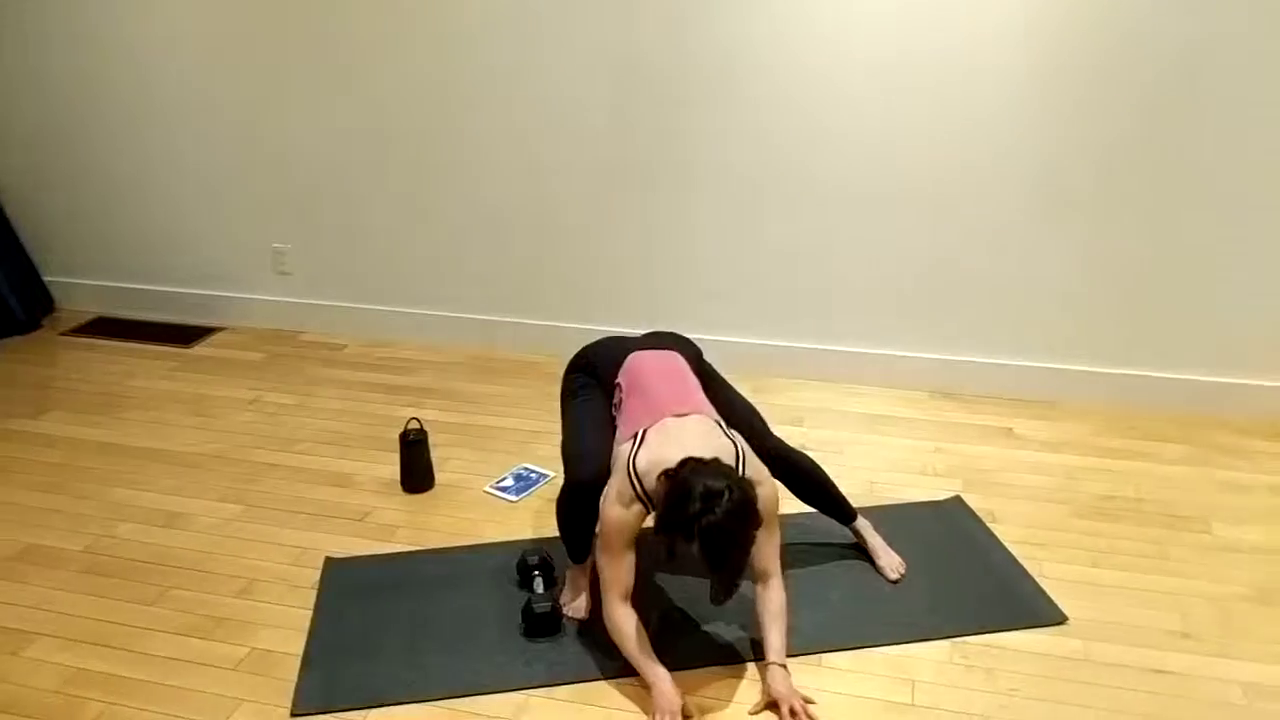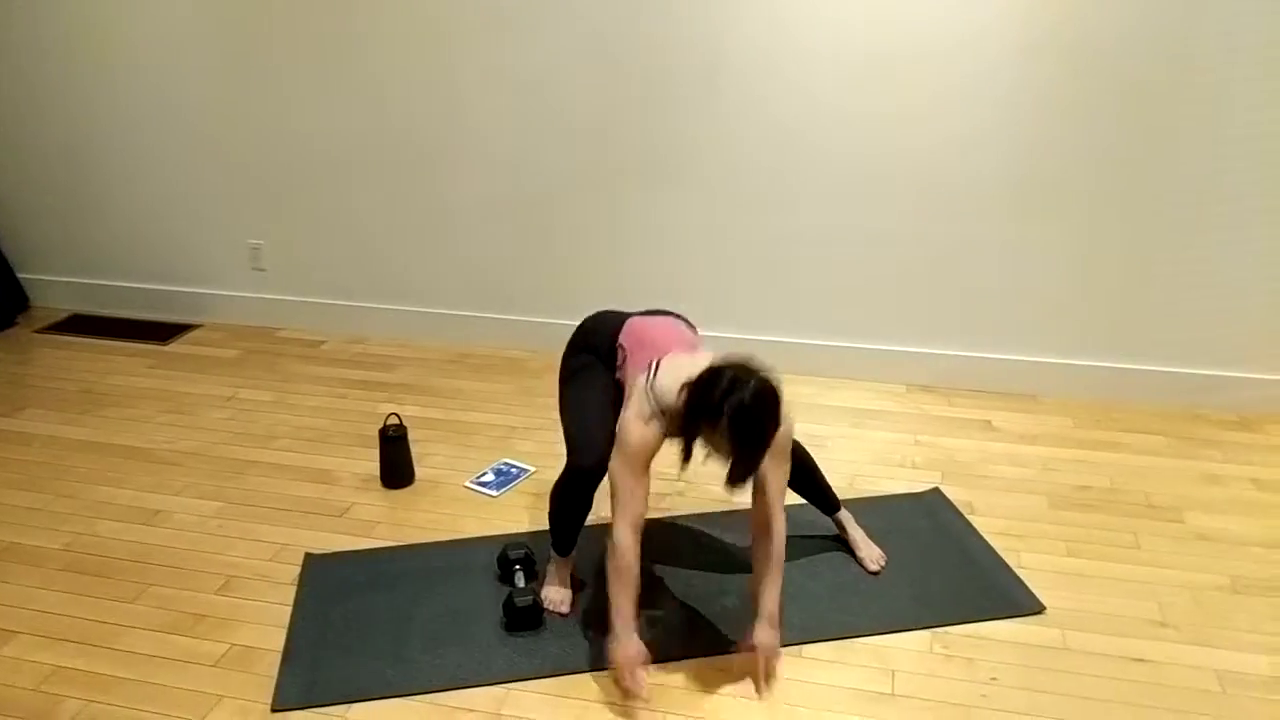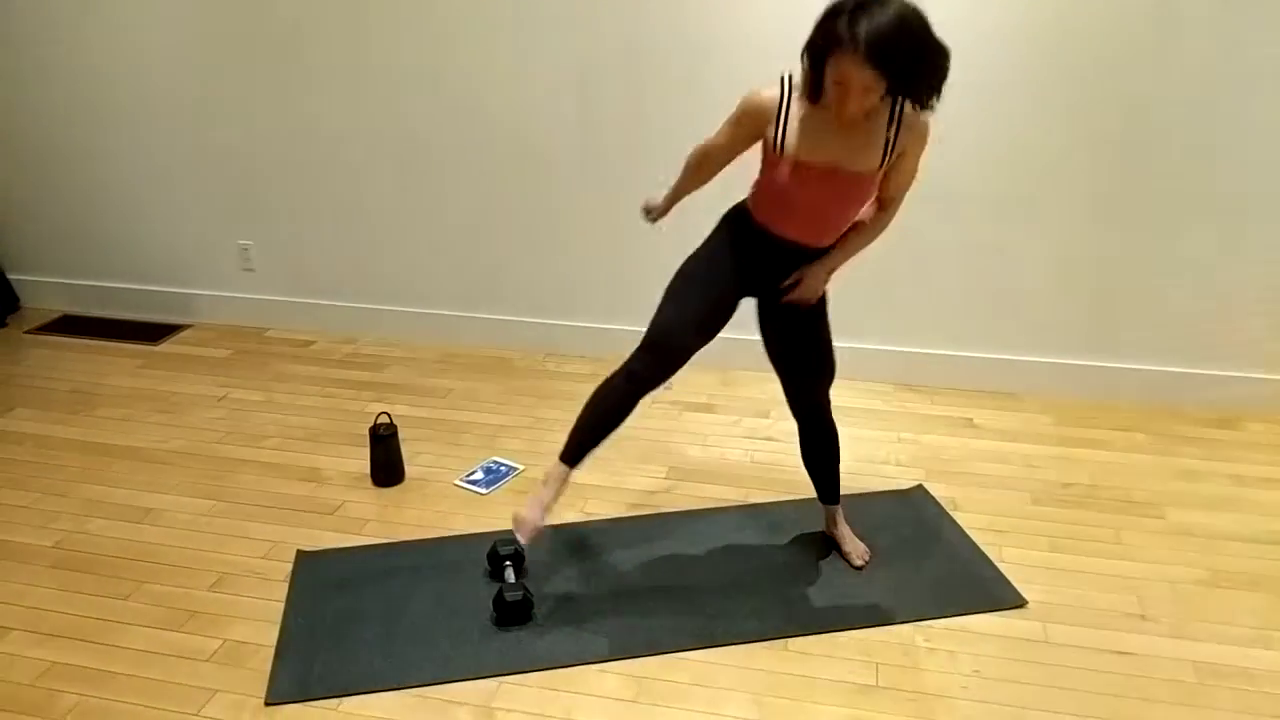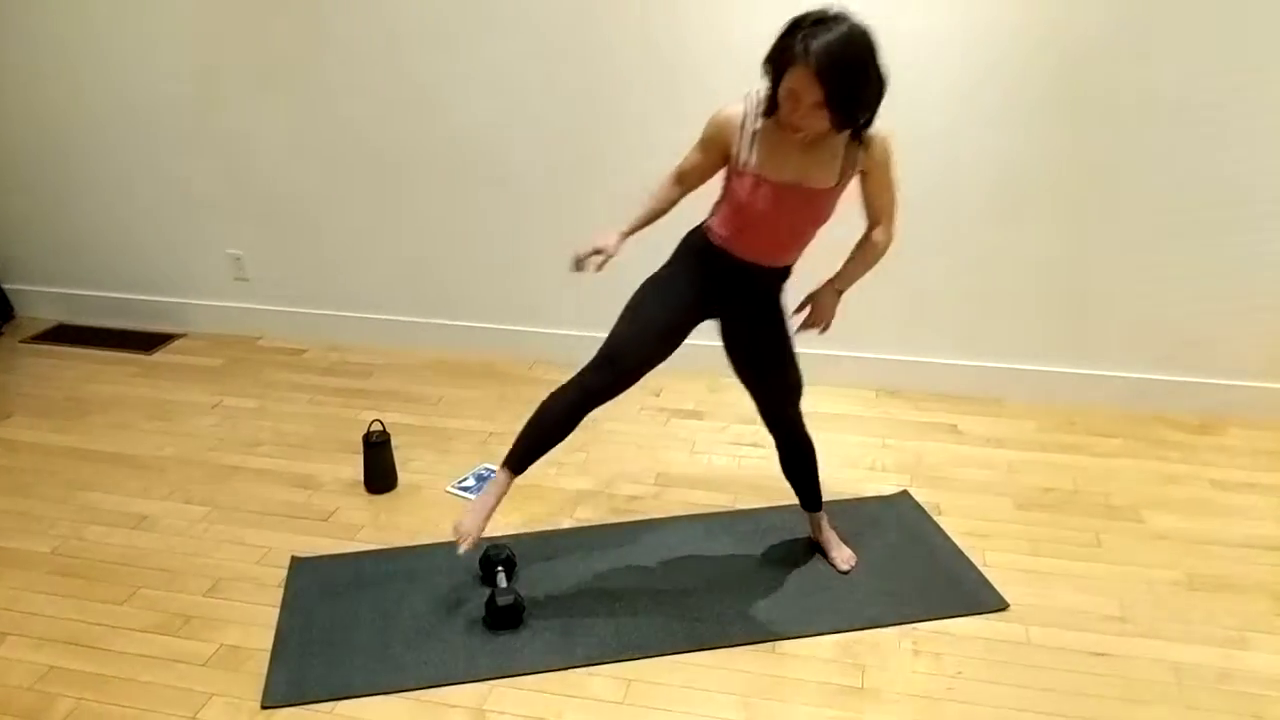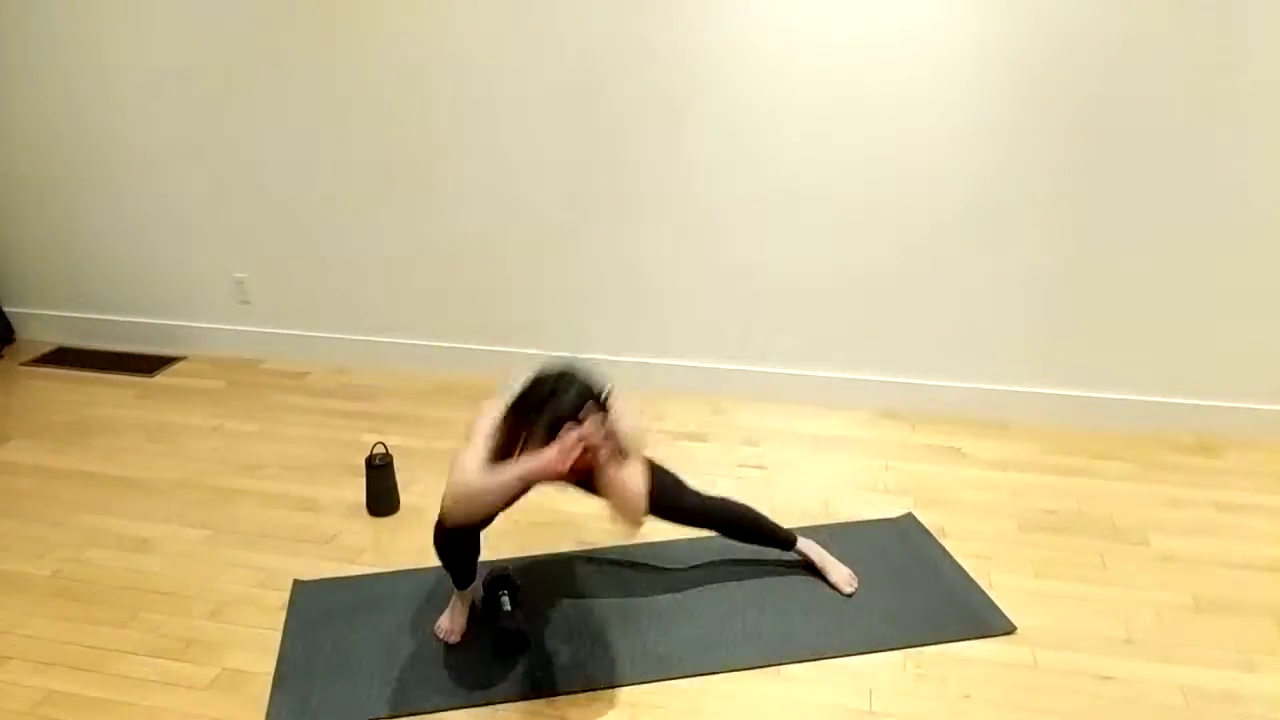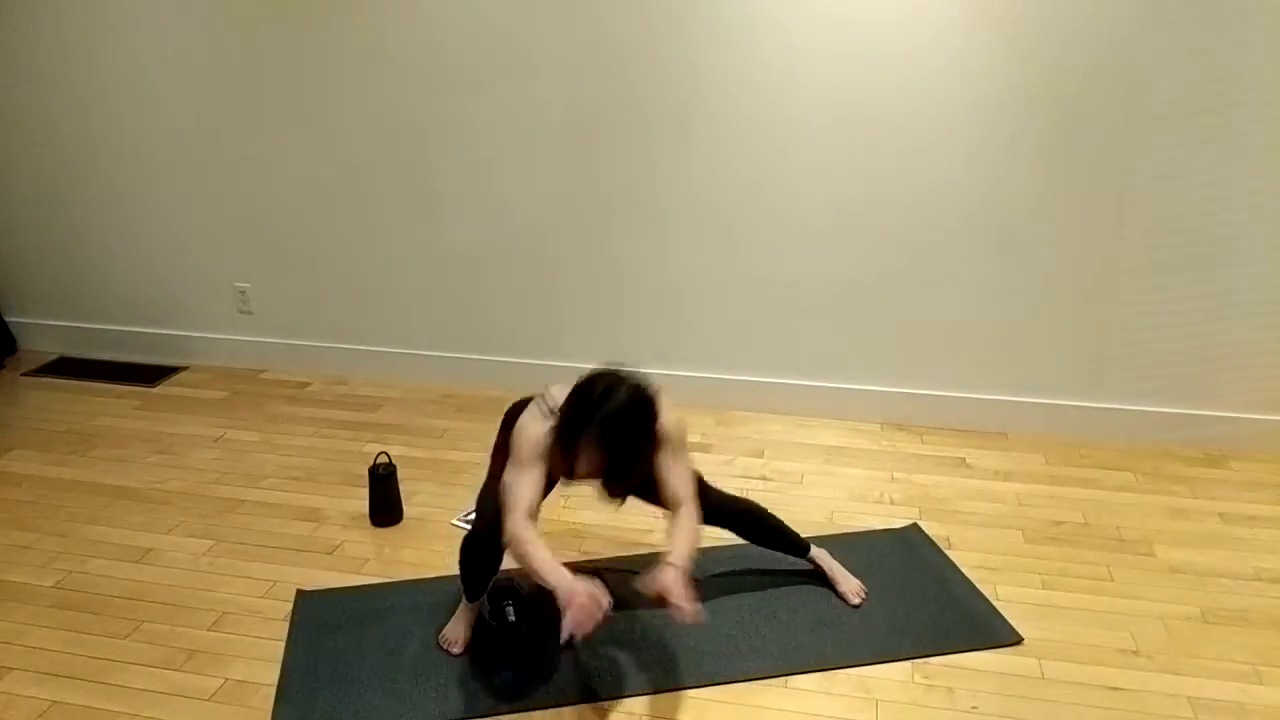
dt=0.5s
person 1, frame 1
left shoulder: (756, 481)
right shoulder: (627, 493)
left elbow: (768, 577)
right elbow: (616, 604)
left wrist: (776, 667)
right wrist: (660, 683)
left hip: (679, 356)
right hip: (599, 369)
left knee: (776, 451)
right knee: (585, 478)
left ankle: (863, 530)
right ankle: (579, 568)
person 1, frame 2
left shoulder: (764, 416)
right shoulder: (645, 417)
left elbow: (771, 523)
right elbow: (625, 532)
left wrist: (766, 622)
right wrist: (624, 633)
right hip: (599, 346)
left knee: (781, 441)
right knee: (587, 465)
left ankle: (844, 521)
right ankle: (560, 562)
person 1, frame 3
left shoulder: (908, 126)
right shoulder: (771, 104)
left elbow: (883, 207)
right elbow: (712, 153)
left wrist: (826, 264)
right wrist: (667, 200)
left hip: (802, 269)
right hip: (738, 245)
left knee: (811, 404)
right knee: (651, 362)
left ankle: (833, 518)
right ankle: (555, 480)
person 1, frame 4
left shoulder: (866, 147)
right shoulder: (736, 123)
left elbow: (881, 229)
right elbow: (682, 179)
left wrist: (836, 288)
right wrist: (623, 233)
left hip: (760, 293)
right hip: (697, 268)
left knee: (784, 415)
right knee: (603, 377)
left ankle: (819, 523)
right ankle: (498, 486)
person 1, frame 5
left shoulder: (613, 424)
right shoulder: (498, 419)
left elbow: (634, 515)
right elbow: (453, 504)
left wrist: (605, 459)
right wrist: (536, 464)
left hip: (595, 459)
right hip: (521, 461)
left knee: (694, 507)
right knee: (451, 531)
left ankle: (807, 547)
right ankle: (464, 594)
person 1, frame 6
left shoulder: (660, 426)
right shoulder: (538, 426)
left elbow: (686, 510)
right elbow: (516, 527)
left wrist: (674, 570)
right wrist: (564, 584)
left hip: (623, 442)
right hip: (549, 433)
left knee: (713, 502)
right knee: (486, 531)
left ankle: (818, 557)
right ankle: (470, 605)
